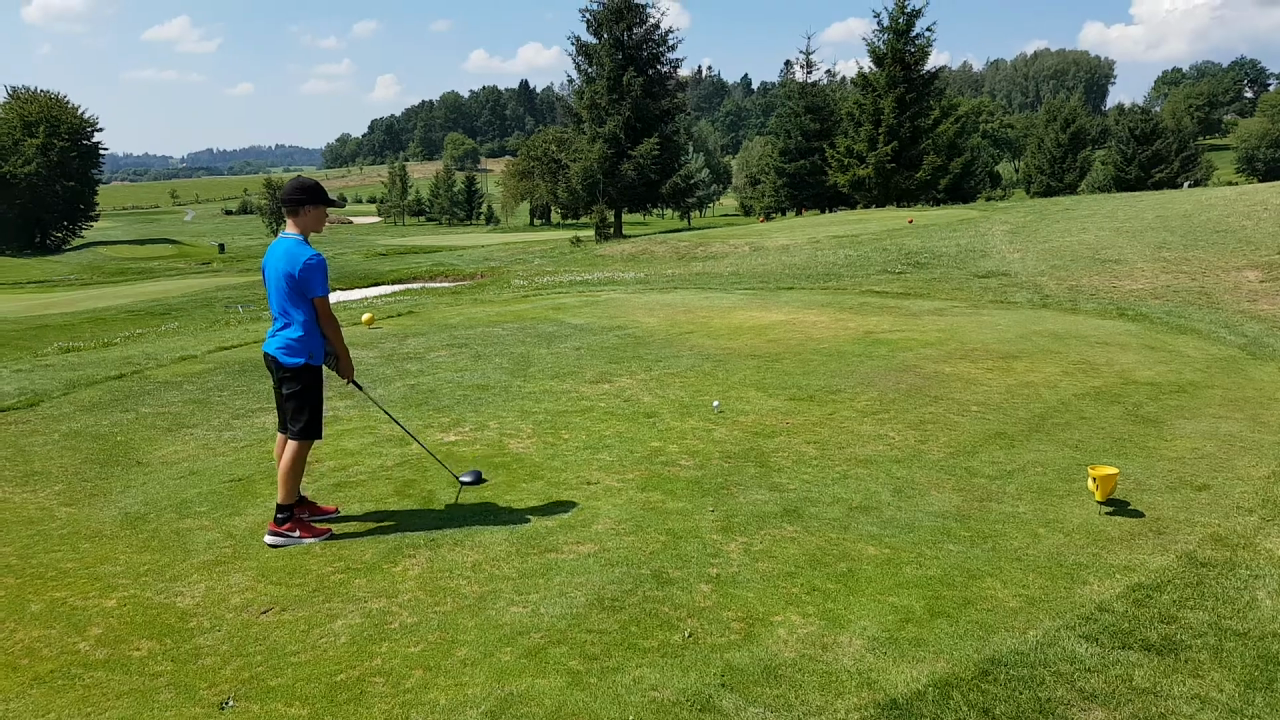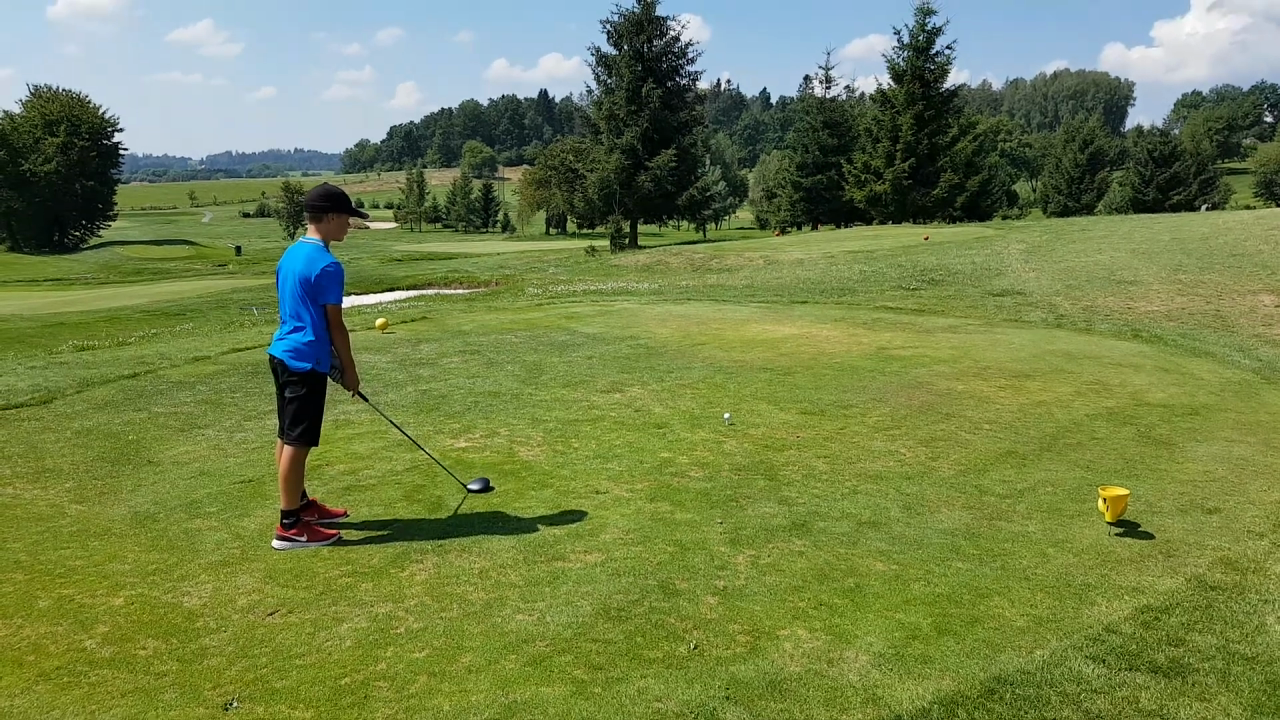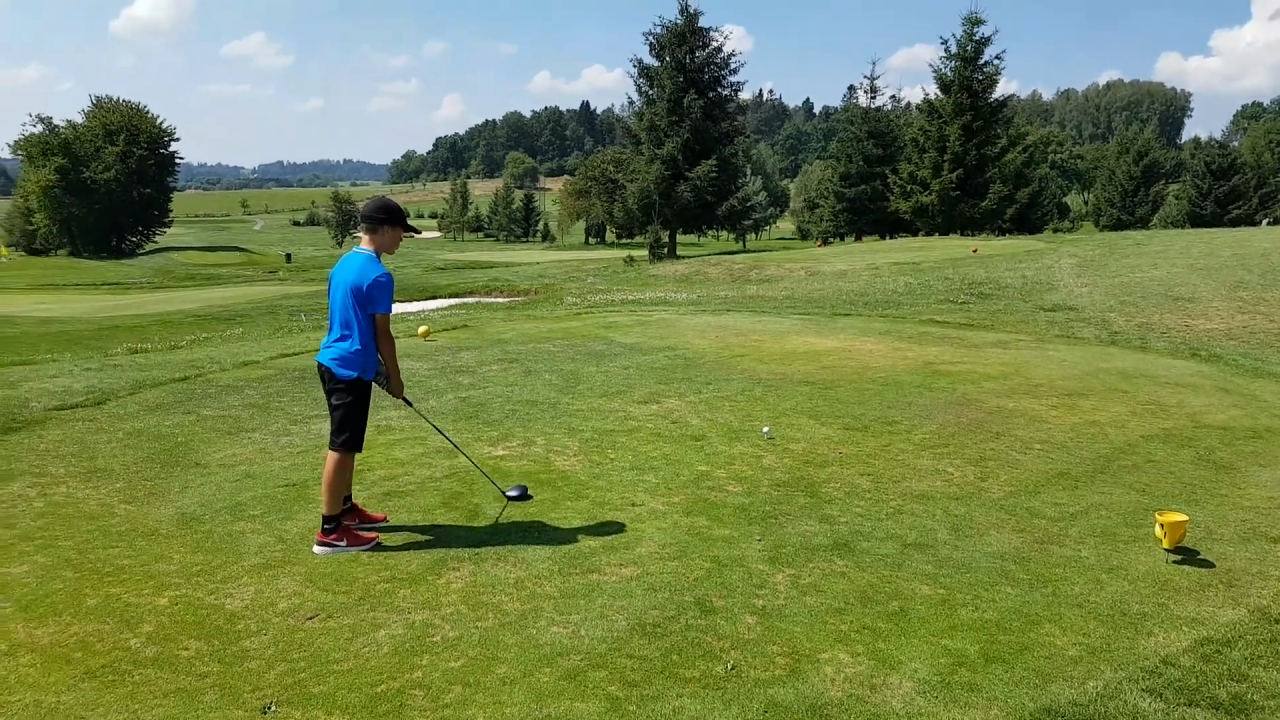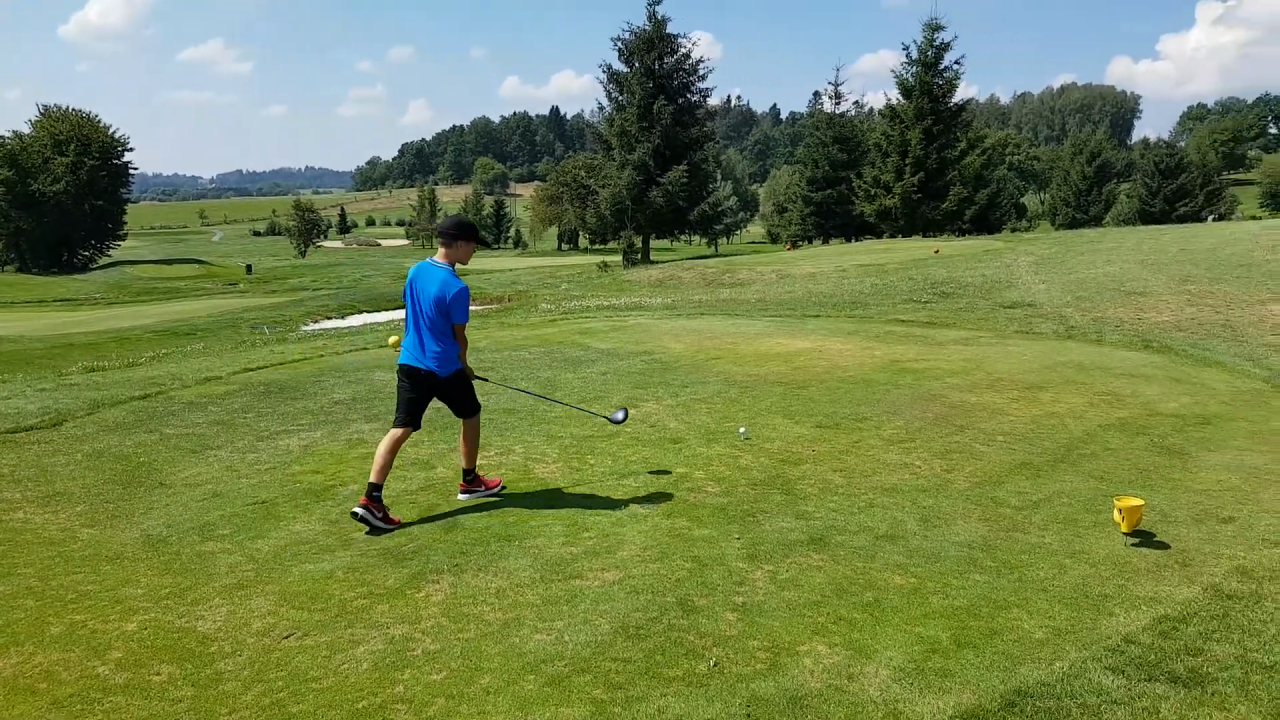
dt=1s
person 1, frame 1
left shoulder: (274, 250)
right shoulder: (309, 258)
right elbow: (324, 316)
left wrist: (324, 349)
right wrist: (343, 356)
left hip: (279, 350)
right hip: (300, 356)
left knee: (288, 432)
right knee: (301, 437)
left ankle: (294, 502)
right ankle: (282, 522)
person 1, frame 2
left shoulder: (290, 254)
right shoulder: (327, 265)
right elbow: (334, 324)
left wrist: (332, 358)
right wrist: (349, 368)
left hip: (283, 353)
right hip: (305, 361)
left knee: (288, 437)
right knee: (297, 442)
left ankle: (301, 504)
right ankle: (289, 526)
person 1, frame 3
left shoulder: (343, 263)
right shoulder: (378, 275)
right elbow: (382, 334)
left wrist: (379, 369)
right wrist: (394, 376)
left hip: (331, 361)
right hip: (351, 369)
left knee: (342, 445)
right knee: (342, 448)
left ankle: (344, 507)
right ankle: (330, 531)
person 1, frame 4
left shoulder: (415, 271)
right shoulder: (456, 287)
right elbow: (459, 335)
right wrist: (463, 366)
left hip: (410, 363)
right hip: (443, 368)
left knee: (400, 429)
right knee: (471, 416)
left ankle: (371, 499)
right ankle: (469, 481)
